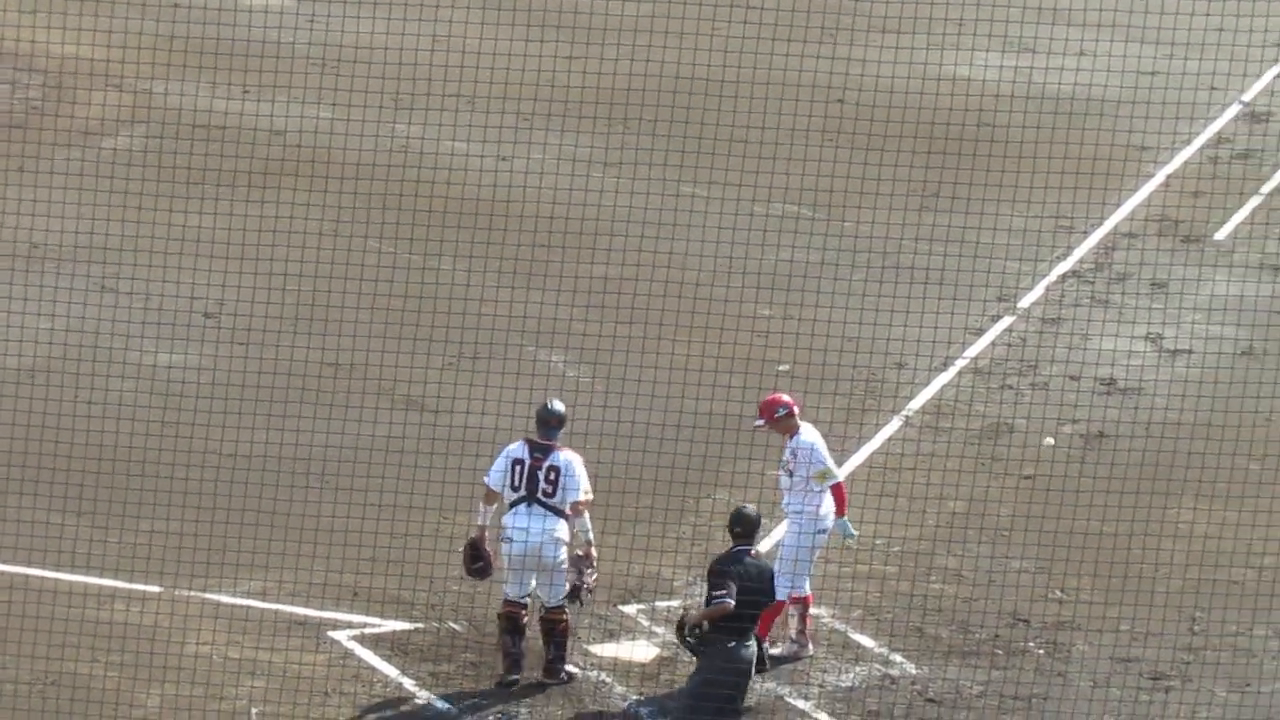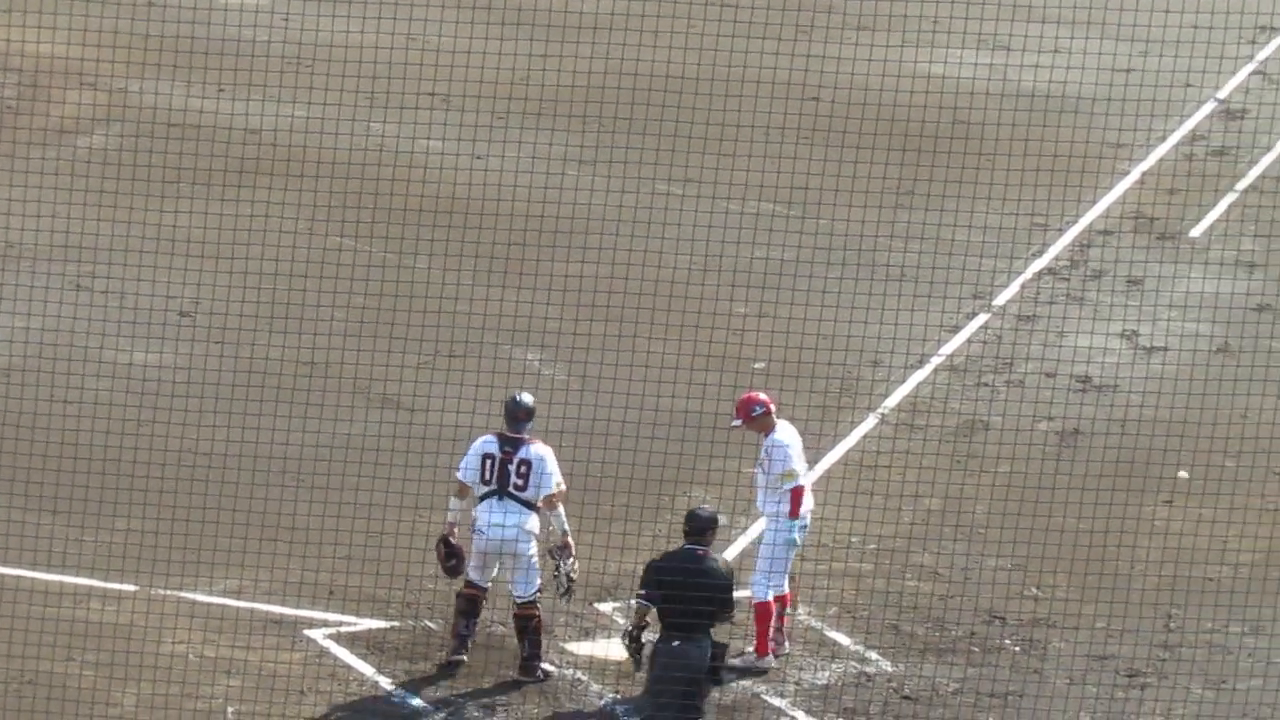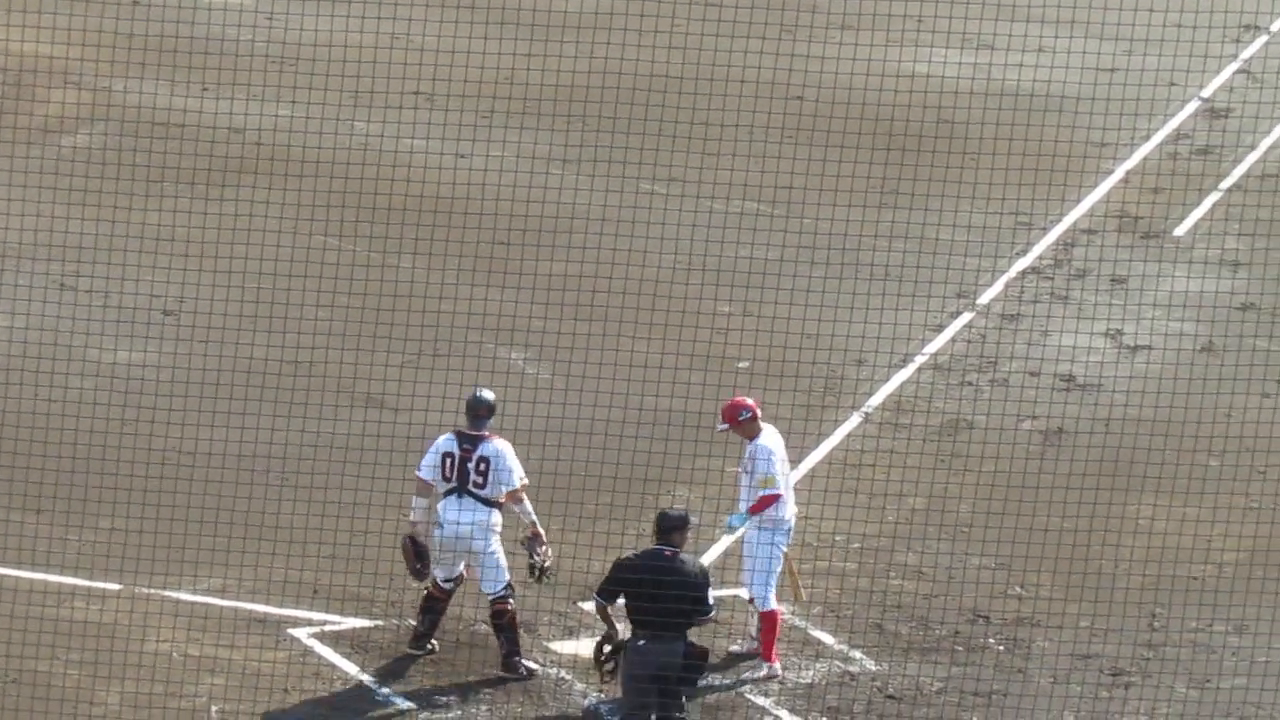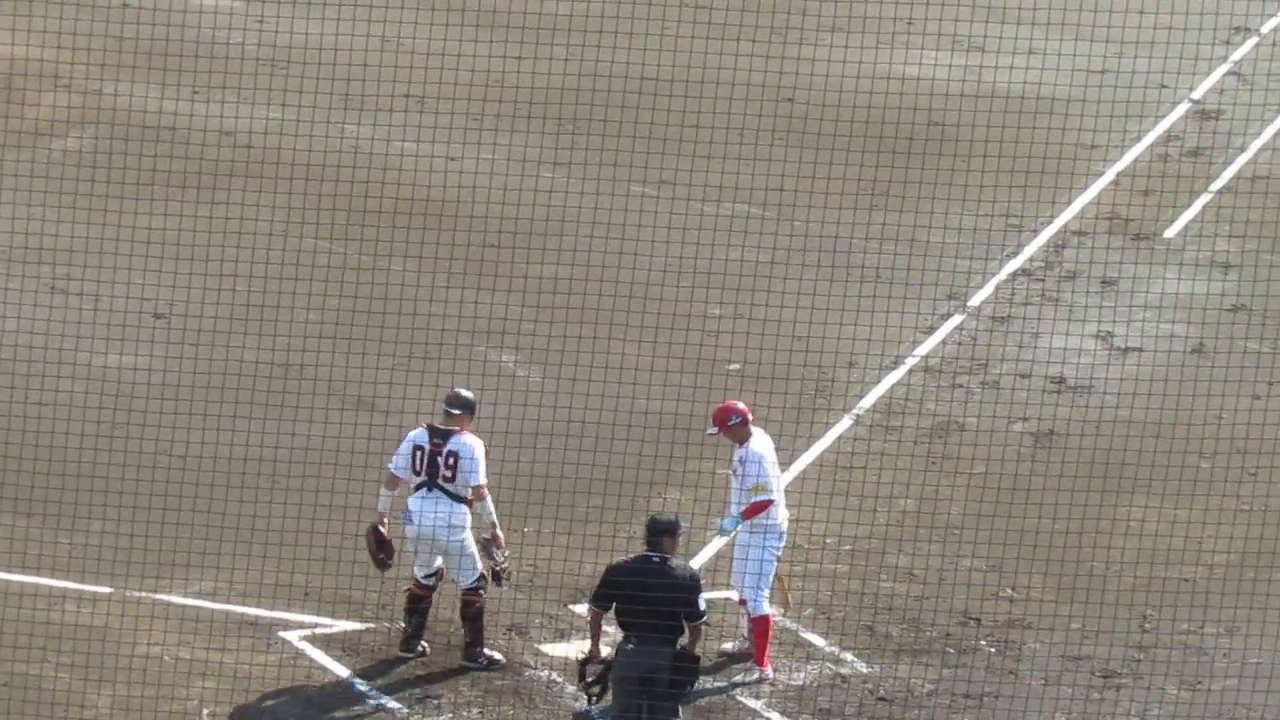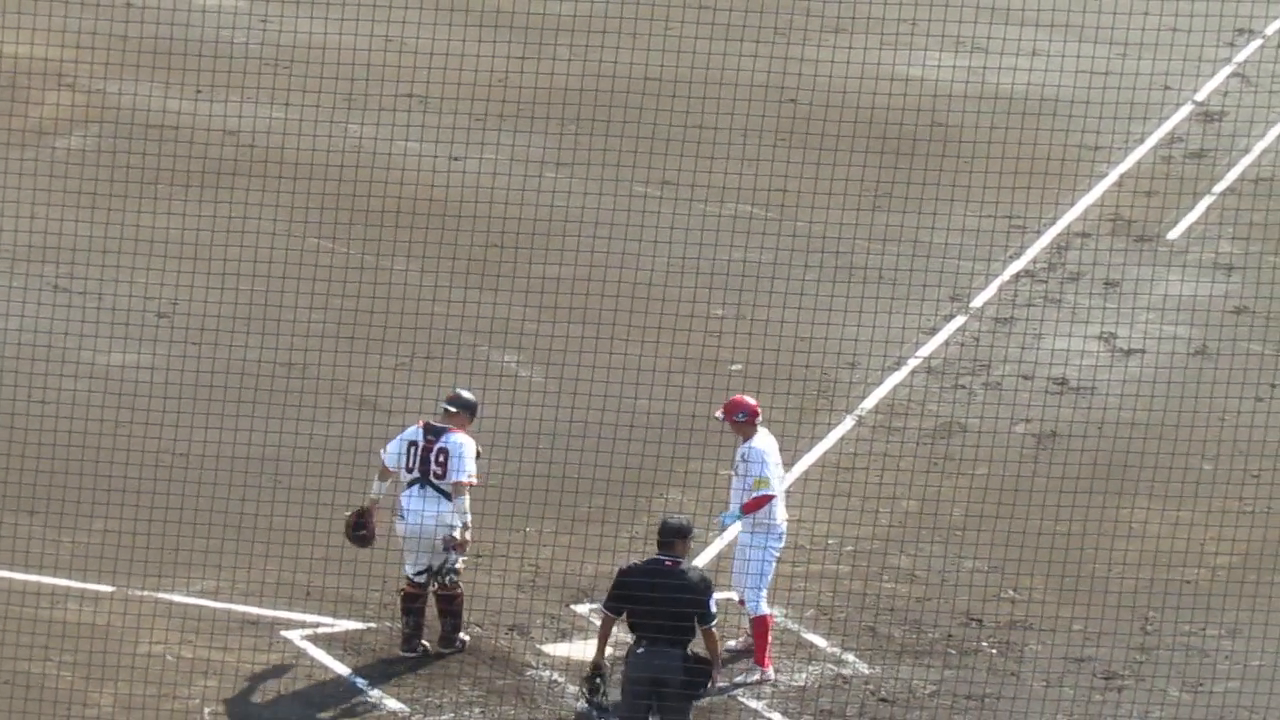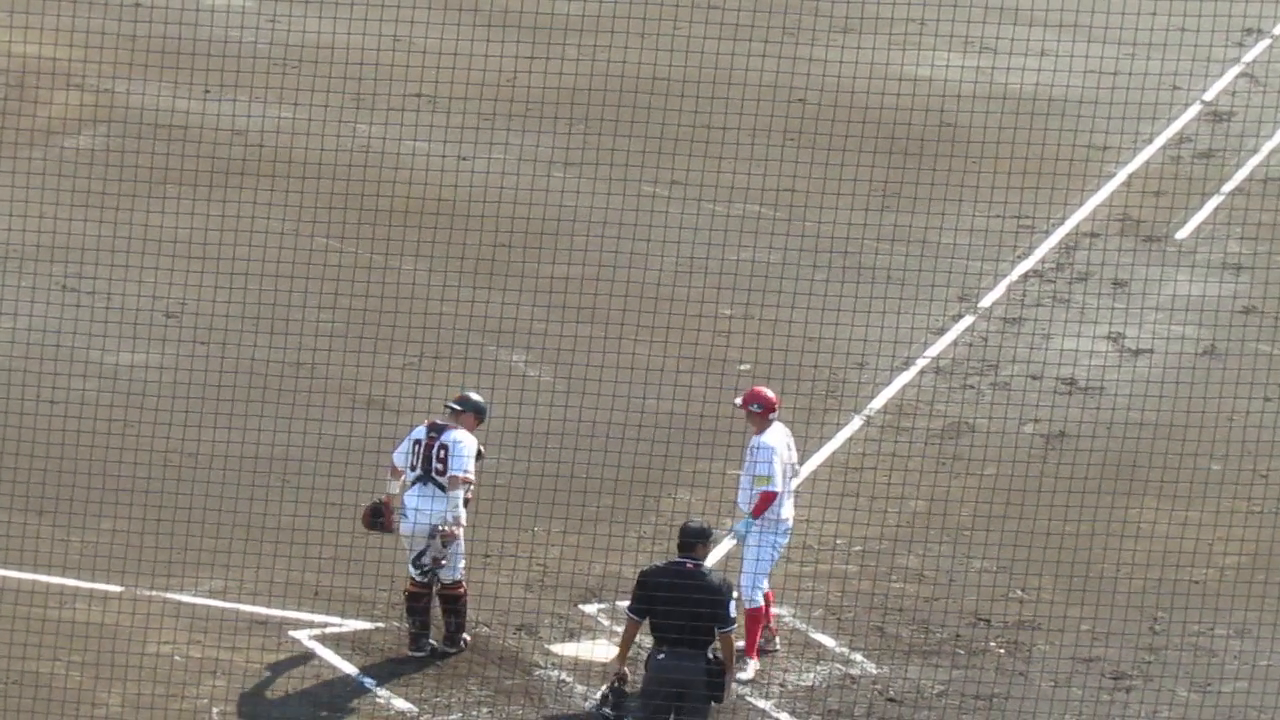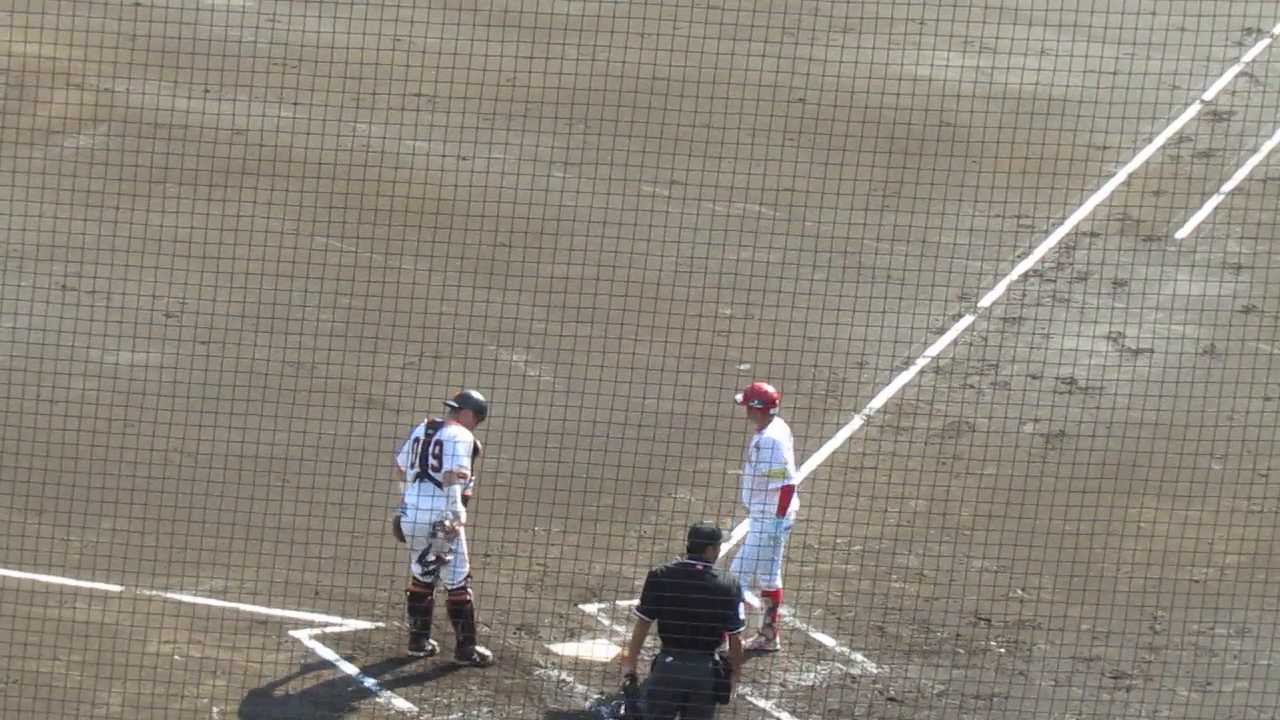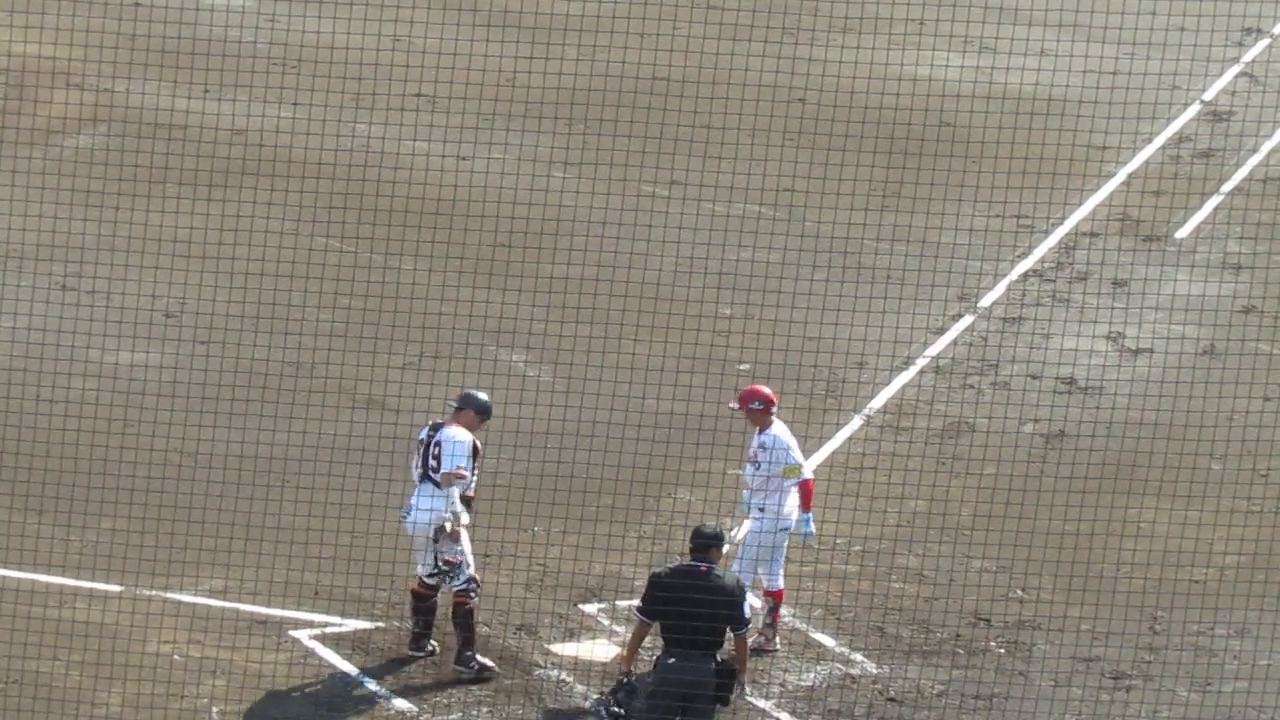
dt=0.2s
person 1, frame 1
left shoulder: (513, 450)
right shoulder: (570, 459)
left elbow: (491, 493)
right elbow: (578, 506)
left wrist: (480, 528)
right wrist: (589, 543)
left hip: (514, 537)
right hip: (550, 540)
left knee: (514, 603)
right knee: (555, 605)
left ankle: (511, 668)
right ankle: (554, 668)
person 1, frame 2
left shoulder: (483, 444)
right shoulder: (541, 452)
left elbow: (462, 487)
right elbow: (551, 498)
left wrist: (451, 524)
right wrist: (564, 533)
left hip: (485, 530)
right hip: (521, 533)
left knee: (474, 584)
right knee: (527, 600)
left ankle: (459, 648)
right ankle: (530, 665)
person 1, frame 3
left shoulder: (444, 442)
right shoulder: (500, 448)
left elbow: (424, 486)
right elbow: (515, 492)
left wrist: (416, 523)
right wrist: (533, 524)
left hip: (447, 527)
right hip: (482, 529)
left knee: (442, 582)
right knee: (501, 593)
left ankle: (421, 639)
right ankle: (512, 662)
person 1, frame 4
left shoulder: (417, 436)
right shoulder: (470, 443)
left elbow: (393, 477)
right elbow: (478, 491)
left wrist: (381, 514)
right wrist: (494, 527)
left hip: (417, 521)
right hip: (452, 524)
left knee: (424, 580)
right knee: (473, 586)
left ankle: (411, 642)
right ankle: (474, 651)
person 1, frame 5
left shoulder: (413, 432)
right shoulder: (463, 442)
left elbow: (387, 467)
right elbow: (460, 487)
left wrist: (374, 499)
right wrist: (464, 527)
left hip: (409, 518)
right hip: (442, 523)
left knee: (416, 578)
right knee: (448, 579)
left ankle: (411, 641)
right ankle: (449, 639)
person 1, frame 6
left shoulder: (420, 431)
right shoulder: (464, 440)
left elbow: (397, 466)
right elbow: (456, 482)
left wrist: (395, 493)
right wrist: (455, 522)
left hip: (410, 516)
right hip: (442, 520)
left knee: (419, 577)
right knee: (452, 579)
left ankle: (418, 640)
right ankle: (453, 638)
person 1, frame 7
left shoulder: (422, 430)
right shoulder: (460, 436)
left elbow: (404, 467)
right elbow: (451, 477)
right wrist: (456, 518)
left hip: (412, 514)
right hip: (441, 517)
left knee: (421, 576)
right knee: (458, 582)
left ankle: (419, 641)
right ankle: (466, 649)
person 1, frame 8
left shoulder: (429, 432)
right shoulder: (460, 437)
right elbow: (450, 479)
right wrist: (455, 520)
left hip: (419, 514)
right hip: (445, 519)
left knee: (428, 577)
right knee: (465, 584)
left ankle: (420, 641)
right ankle: (466, 656)
person 2, frame 1
left shoulder: (808, 443)
right shoulder: (796, 436)
left elbow: (836, 482)
left wrist: (841, 520)
left hip: (808, 521)
right hip: (802, 519)
left knee: (781, 580)
right knee: (799, 581)
right ankle: (801, 641)
person 2, frame 2
left shoulder: (780, 442)
right shoulder: (781, 429)
left elbow: (797, 484)
left wrist: (793, 525)
left hip: (786, 521)
right hip: (780, 519)
left knee: (763, 584)
right knee: (776, 580)
left ankle: (762, 654)
right ankle: (777, 639)
person 2, frame 3
left shoulder: (765, 447)
right shoulder: (763, 435)
left elbow: (773, 494)
left wrist: (743, 515)
left hip: (772, 526)
right hip: (759, 524)
left knee: (764, 591)
right knee: (753, 582)
left ankle: (770, 662)
right ankle: (759, 639)
person 2, frame 4
left shoulder: (755, 451)
right shoulder: (752, 440)
left elbow: (767, 498)
left wrist: (737, 520)
left hip: (765, 531)
right hip: (751, 528)
left knee: (755, 594)
right knee: (742, 584)
left ankle: (762, 666)
right ankle: (749, 639)
person 2, frame 5
left shoulder: (756, 449)
right shoulder: (760, 438)
left elbow: (767, 494)
right elbow: (772, 479)
left wrist: (736, 513)
left hip: (763, 530)
right hip: (753, 526)
left knee: (754, 594)
right knee: (742, 583)
left ankle: (763, 666)
right ankle: (756, 638)
person 2, frame 6
left shoulder: (764, 444)
right shoulder: (779, 432)
left elbow: (770, 491)
right elbow: (792, 469)
left wrist: (748, 521)
left hip: (765, 525)
right hip: (772, 521)
left knee: (750, 586)
right knee: (756, 582)
left ankle: (750, 658)
right ankle: (767, 637)
person 2, frame 7
left shoulder: (772, 439)
right shoulder: (776, 428)
left elbow: (788, 484)
left wrist: (782, 521)
left hip: (768, 518)
right hip: (767, 515)
left knee: (740, 576)
right knee: (768, 575)
right ankle: (768, 635)
person 2, frame 8
left shoulder: (780, 439)
right shoulder: (761, 433)
left elbow: (805, 479)
left wrist: (806, 517)
right wrist: (748, 494)
left hip: (771, 516)
right hip: (765, 513)
left knee: (741, 574)
right knee: (771, 574)
right ankle: (769, 635)
person 3, frame 1
left shoulder: (724, 564)
right shoulder: (765, 566)
left elbow: (725, 605)
right elbow: (768, 603)
left wrist: (697, 617)
left hip: (721, 650)
right hip: (747, 649)
person 3, frame 2
left shoulder: (662, 563)
right shoulder: (722, 568)
left elbow: (642, 608)
right elbow: (728, 614)
left wrist: (638, 622)
left hip: (670, 648)
right hip: (703, 649)
person 3, frame 3
left shoulder: (628, 564)
right shoulder: (695, 570)
left elbow: (601, 603)
right elbow: (705, 617)
left wrist: (610, 627)
left hip: (640, 649)
right hip: (676, 651)
person 3, frame 4
left shoulder: (619, 570)
right shoulder: (687, 576)
left elbow: (596, 612)
right elbow: (696, 625)
left wrist: (594, 646)
right wrist: (689, 649)
left hip: (630, 654)
right hip: (667, 657)
person 3, frame 5
left shoulder: (630, 574)
right shoulder: (698, 581)
left elbow: (609, 618)
right elbow: (708, 631)
left wrist: (599, 654)
right wrist: (716, 666)
left hip: (641, 657)
right hip: (677, 662)
person 3, frame 6
left shoulder: (651, 576)
right shoulder: (718, 585)
left elbow: (633, 623)
right elbow: (725, 635)
left wrist: (620, 661)
right wrist: (728, 672)
left hip: (662, 662)
right hip: (698, 667)
person 3, frame 7
left shoulder: (661, 577)
right shoulder: (727, 586)
left elbow: (643, 623)
right elbow: (734, 637)
left wrist: (630, 660)
right wrist: (734, 672)
left hip: (669, 664)
right hip: (705, 668)
person 3, frame 8
left shoulder: (663, 579)
right shoulder: (732, 586)
left elbow: (643, 624)
right elbow: (740, 635)
left wrist: (628, 659)
right wrist: (741, 671)
left hip: (671, 665)
right hip: (707, 669)
